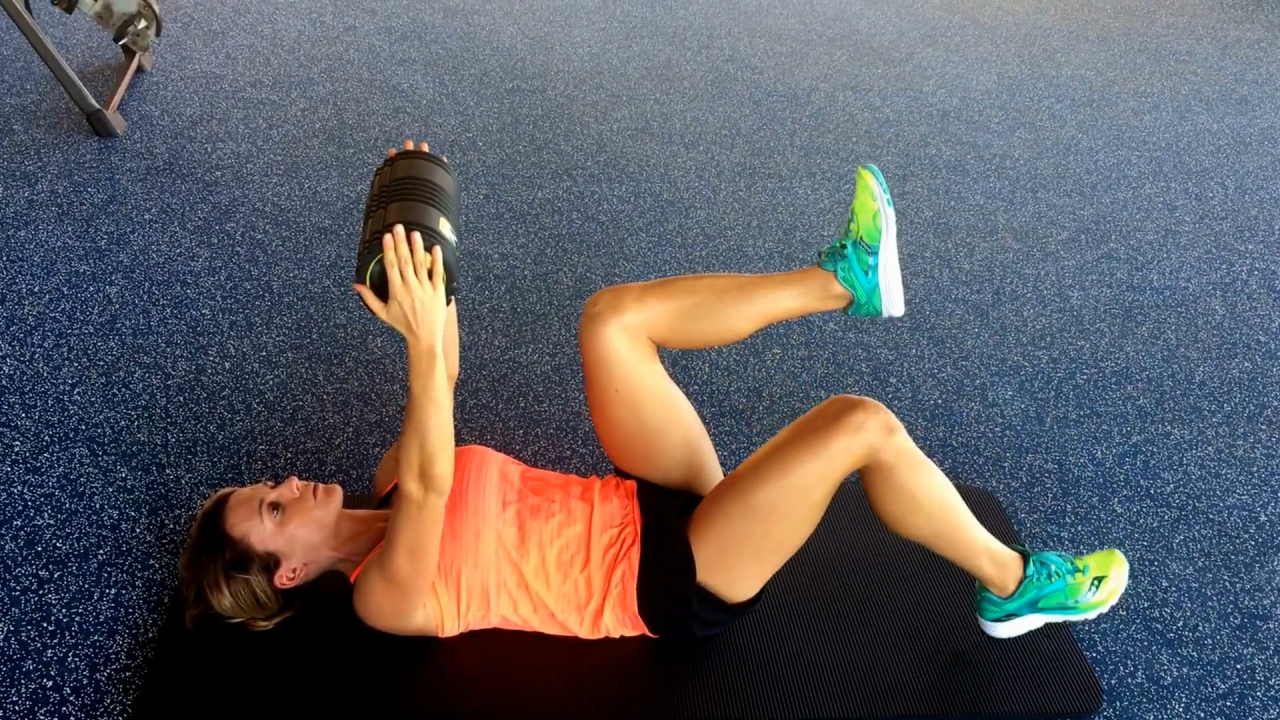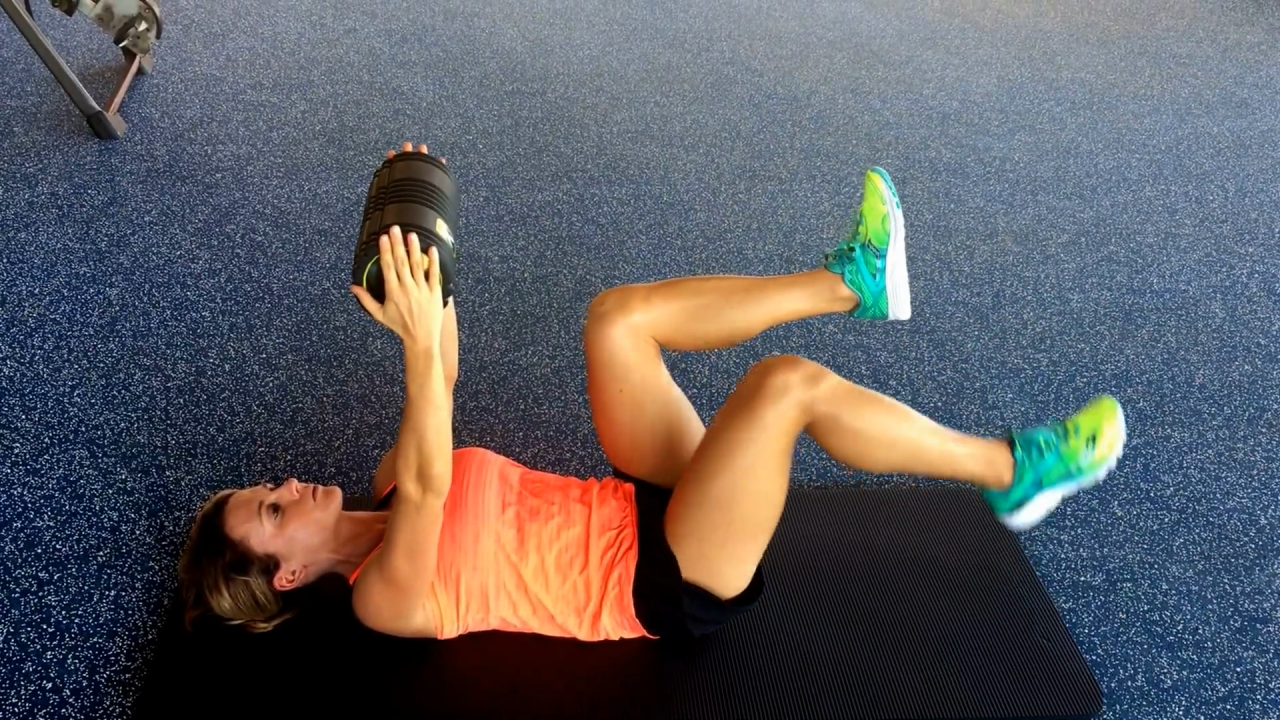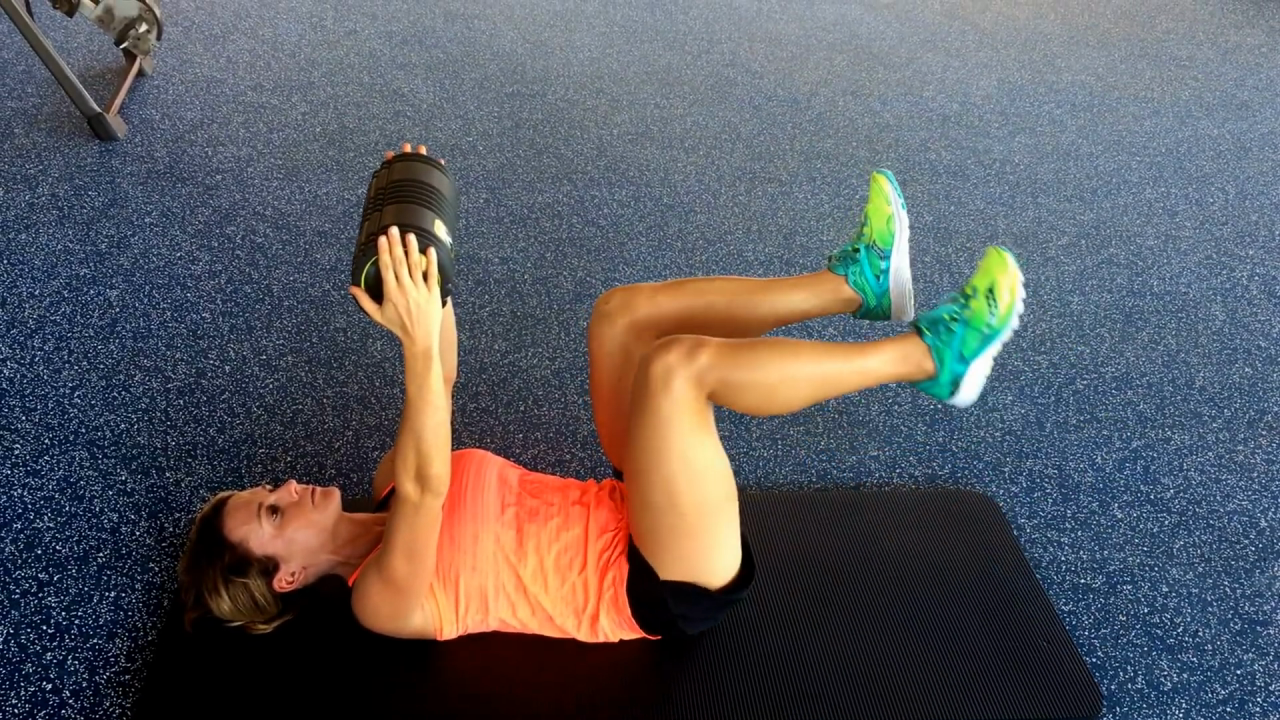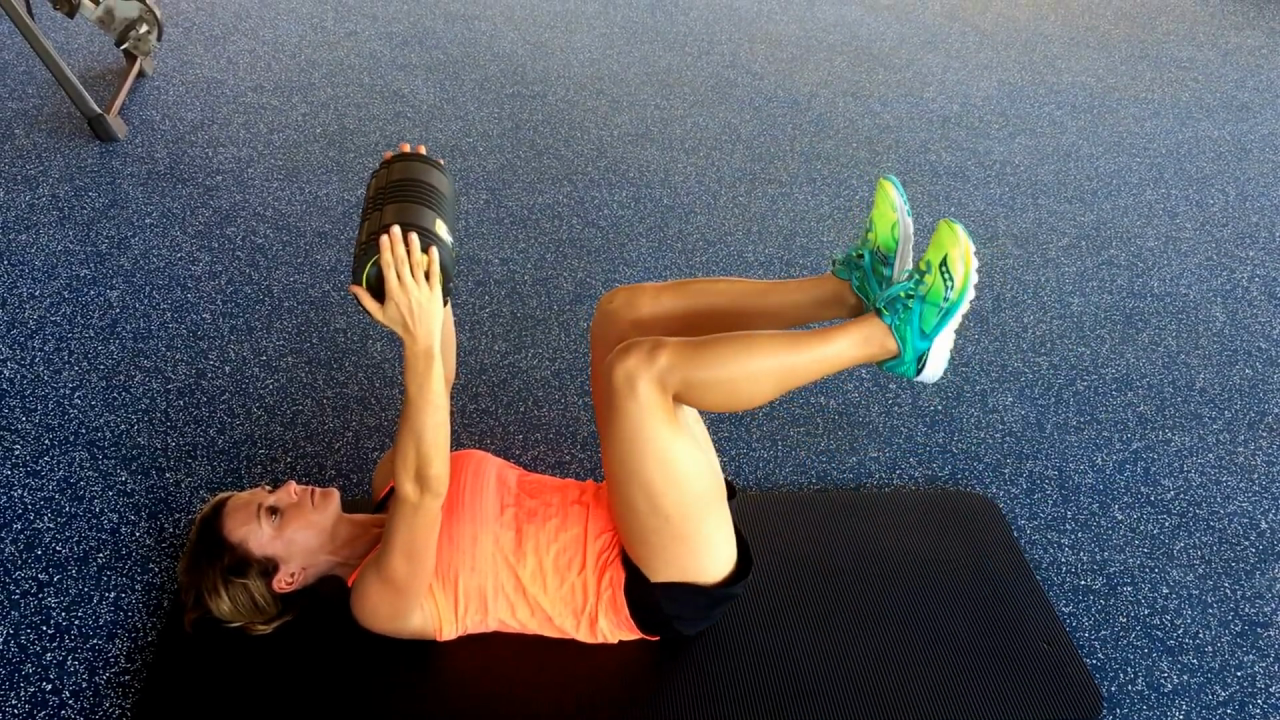
dt=0.4s
person 1, frame 1
left shoulder: (387, 493)
right shoulder: (389, 593)
left elbow: (442, 381)
right elbow: (435, 484)
left wrist: (429, 277)
right wrist: (420, 336)
left hip: (650, 507)
right hip: (676, 579)
left knee: (612, 315)
right knee: (862, 425)
left ankle: (844, 282)
right ankle: (1013, 584)
person 1, frame 2
left shoulder: (388, 497)
right shoulder: (388, 594)
left elbow: (442, 381)
right elbow: (433, 484)
left wrist: (424, 262)
right wrist: (417, 338)
left hip: (648, 509)
right hip: (671, 583)
left knee: (620, 314)
right knee: (789, 382)
left ankle: (852, 283)
right ankle: (1014, 470)
person 1, frame 3
left shoulder: (383, 500)
right shoulder: (386, 595)
left elbow: (439, 382)
right elbow: (430, 486)
left wrist: (422, 261)
right wrist: (418, 338)
left hip: (627, 518)
right hip: (670, 586)
left knee: (623, 313)
right knee: (679, 362)
left ankle: (856, 284)
right ankle: (931, 355)
person 1, frame 4
left shoulder: (386, 499)
right shoulder: (385, 597)
left elbow: (438, 381)
right elbow: (428, 487)
left wrist: (420, 267)
right wrist: (420, 337)
left hip: (629, 522)
right hip: (671, 585)
left knee: (626, 311)
right knee: (639, 367)
left ankle: (855, 287)
right ankle: (893, 334)
